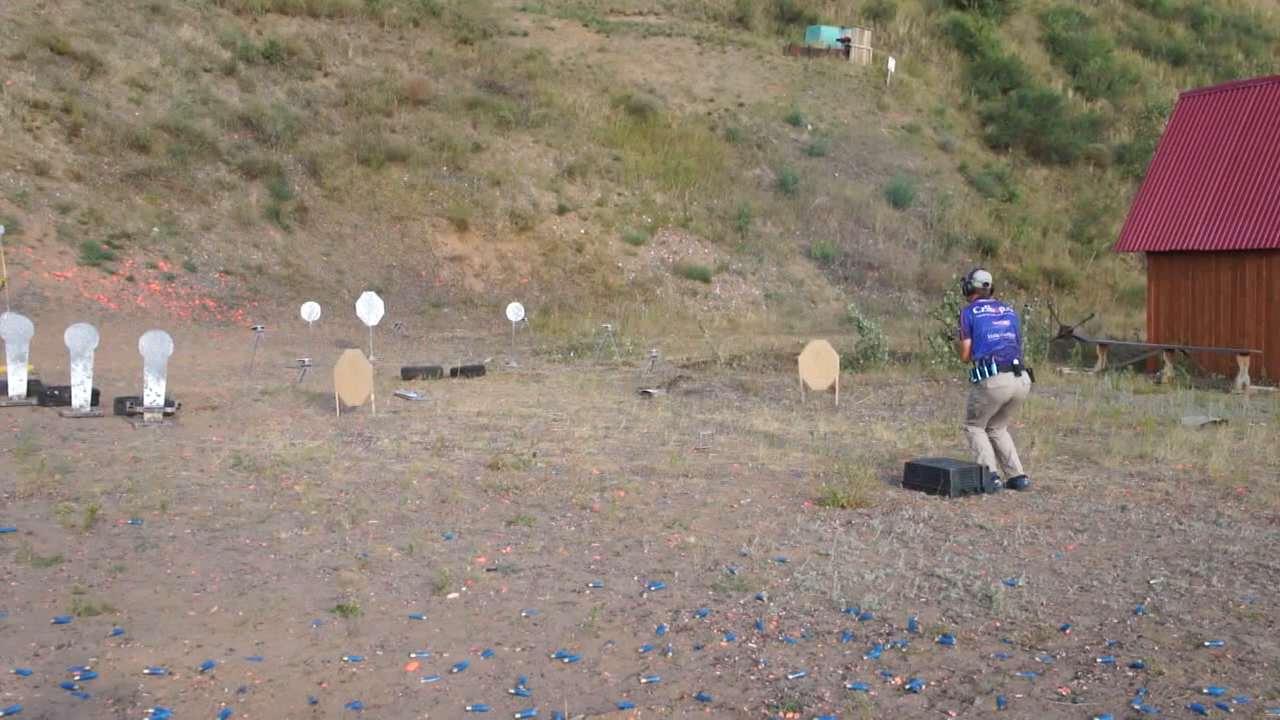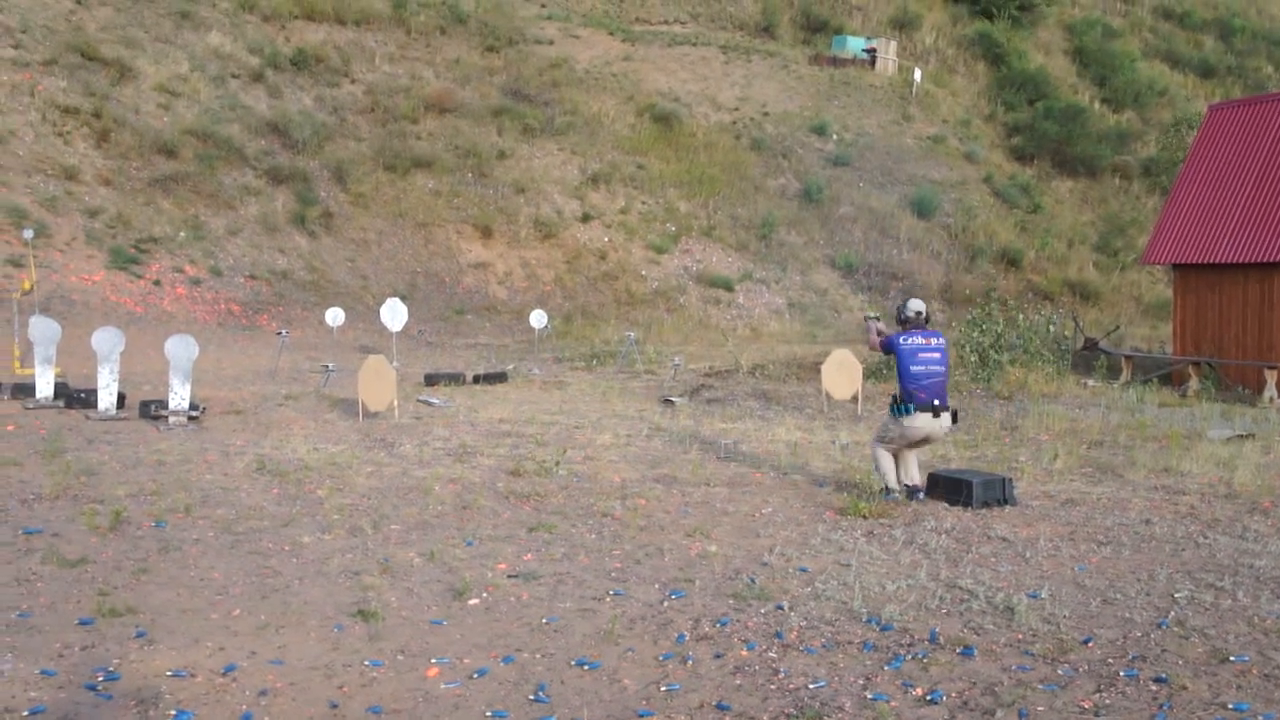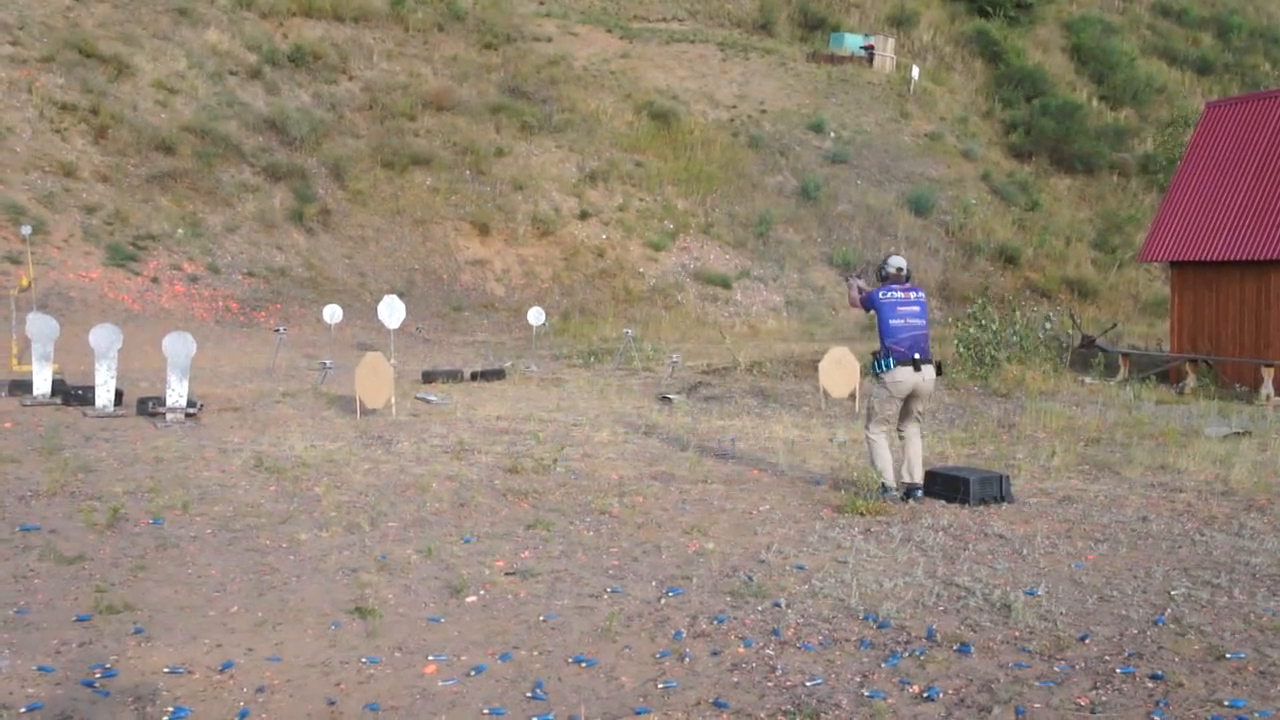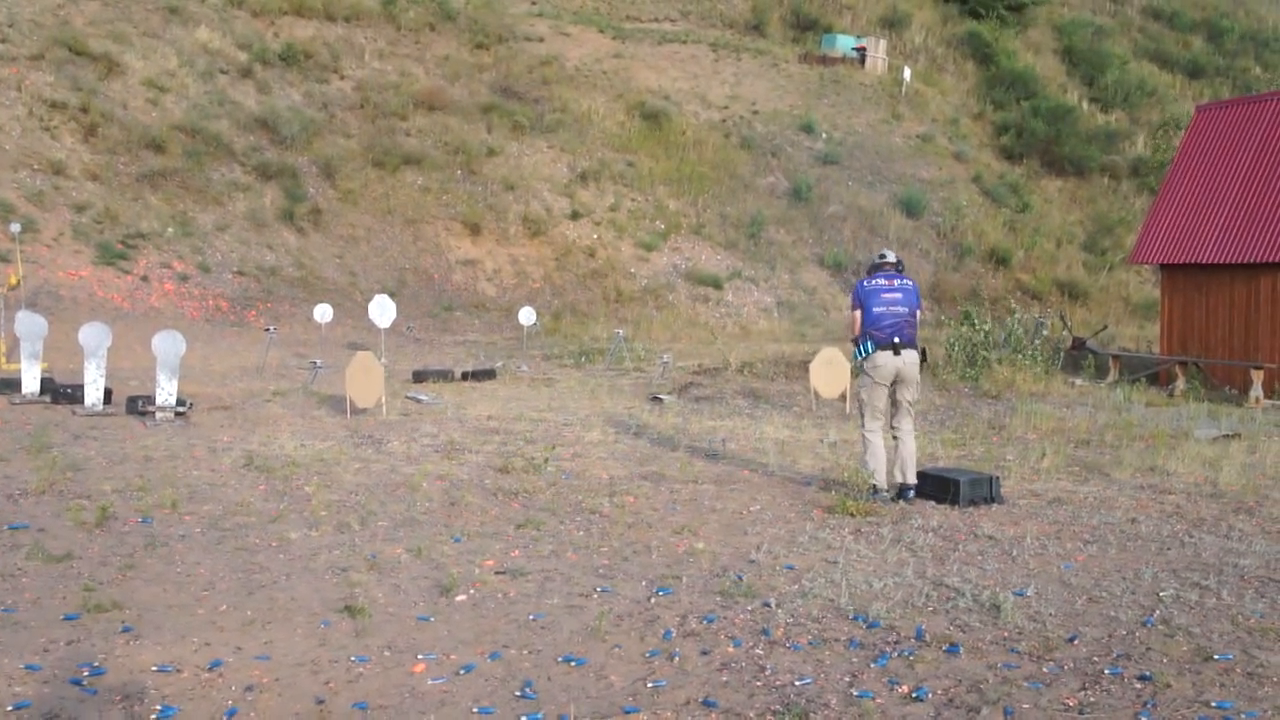
dt=1s
person 1, frame 1
left shoulder: (968, 312)
right shoulder: (1008, 310)
left elbow: (965, 355)
left wrist: (962, 337)
left hip: (994, 380)
right hip: (1021, 379)
left knee: (974, 427)
right knee: (996, 428)
left ankle: (991, 476)
right ankle: (1017, 476)
person 1, frame 2
left shoulder: (899, 340)
right shoulder: (939, 339)
left elbow: (874, 345)
left wrist: (871, 327)
right wrist: (883, 330)
left hip: (914, 417)
right hip: (941, 420)
left knee: (881, 444)
right knee: (905, 444)
left ankle: (892, 488)
right ankle: (914, 486)
person 1, frame 3
left shoulder: (879, 295)
right shoulder: (920, 294)
left elbow: (855, 302)
left wrist: (853, 287)
left hip: (895, 373)
right hip: (925, 372)
left knee: (876, 431)
right knee: (911, 429)
left ankle: (889, 486)
right ankle: (914, 485)
person 1, frame 4
left shoulder: (862, 286)
right shoulder: (911, 285)
left elbow: (856, 330)
right elbow: (915, 324)
left hip: (878, 358)
right hip: (909, 357)
left knee: (872, 427)
right knee: (904, 425)
left ankle: (880, 488)
right ankle: (906, 485)
